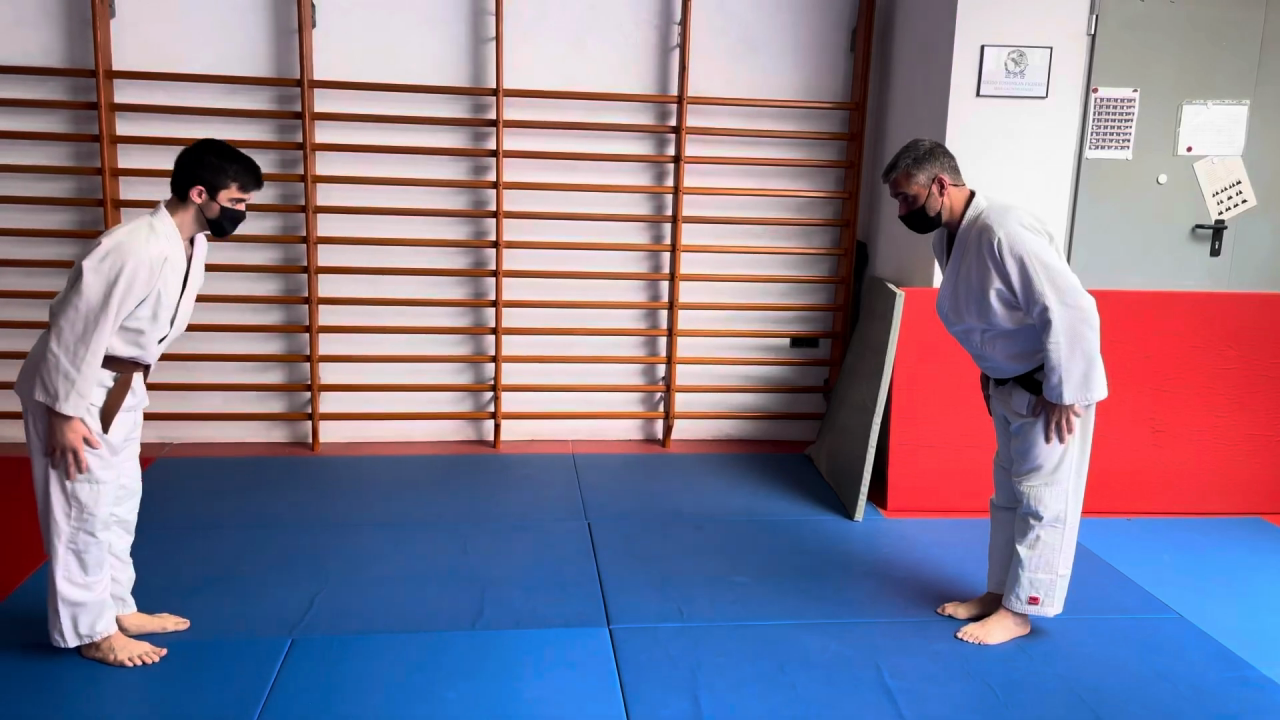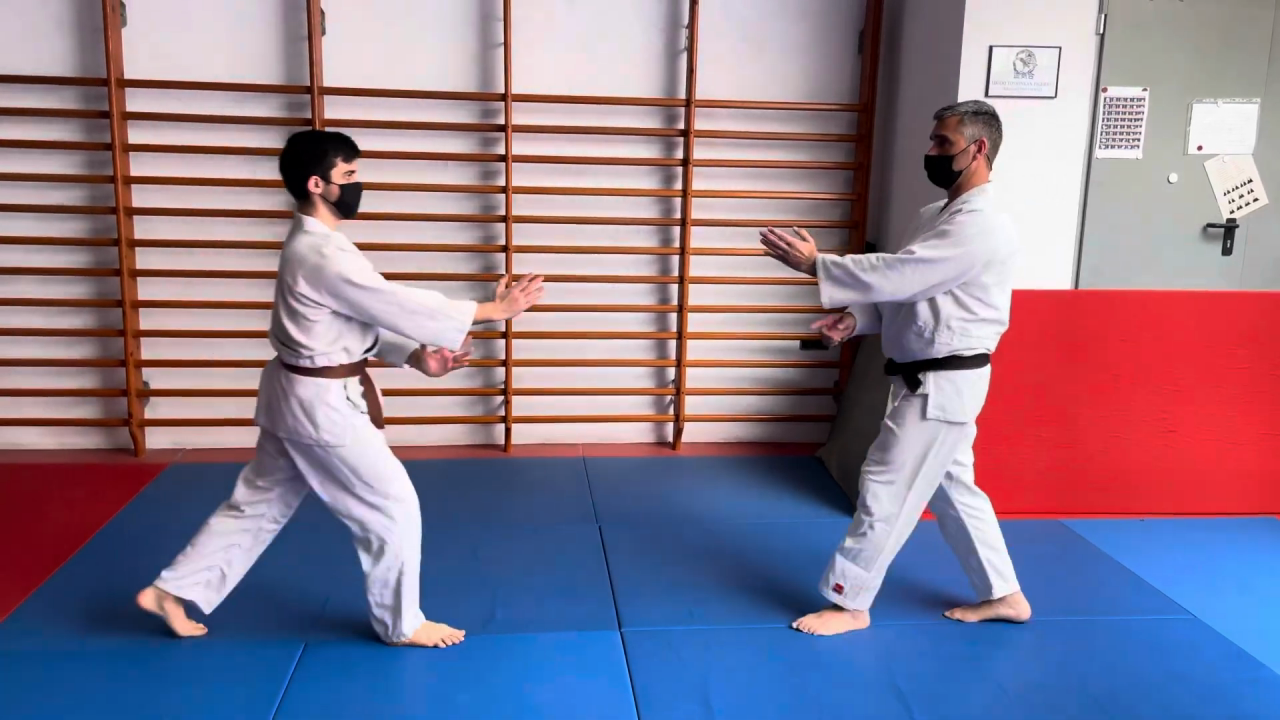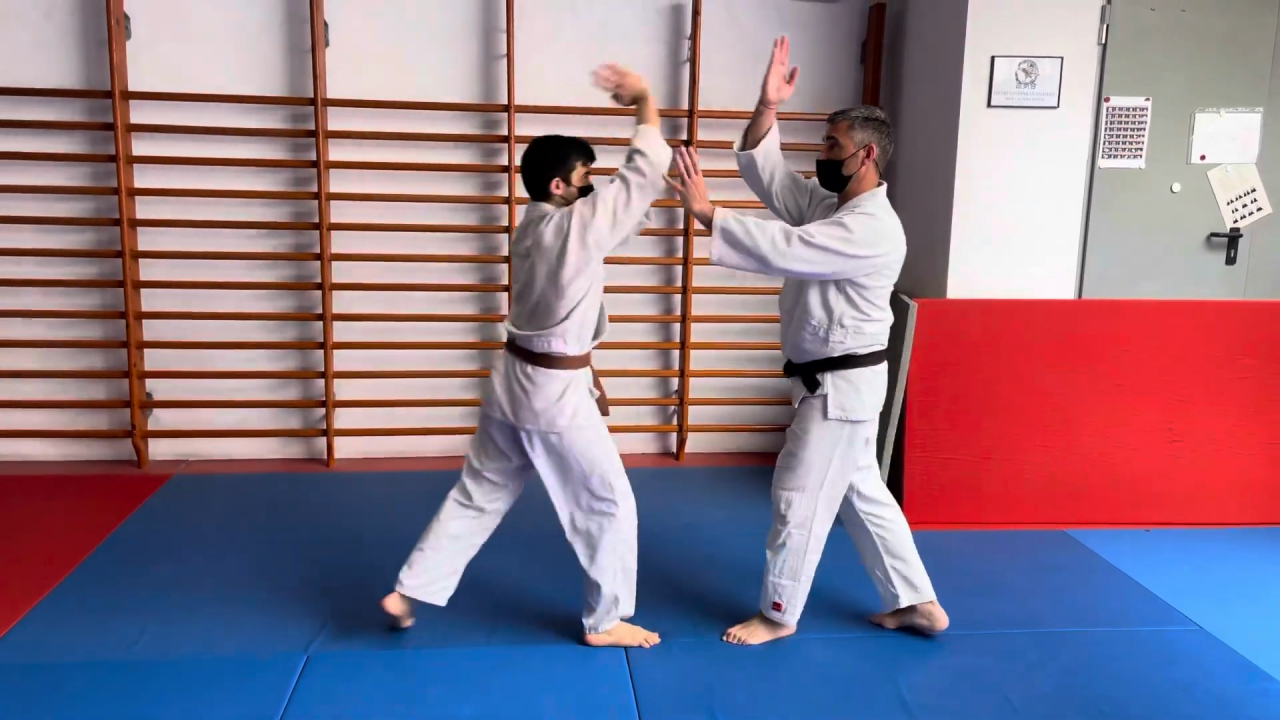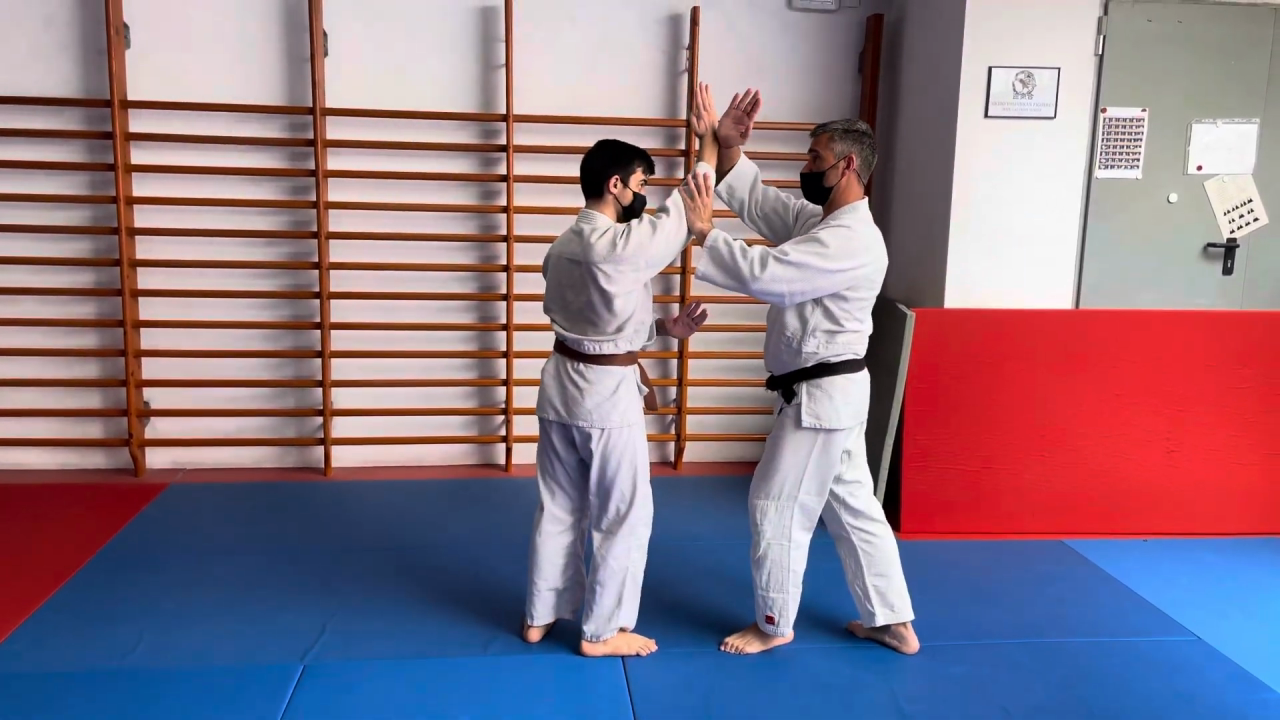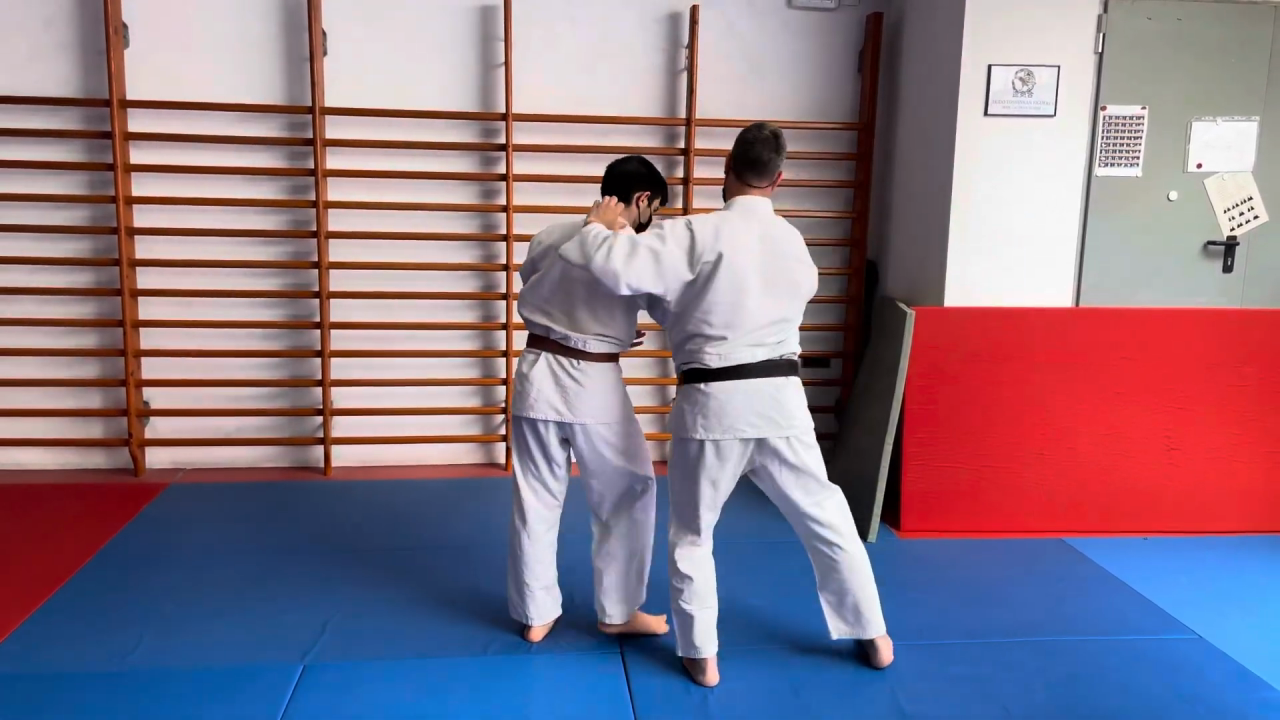
dt=1s
person 1, frame 1
left shoulder: (1004, 232)
right shoulder: (946, 236)
left elbow: (1071, 311)
left wrist: (1064, 394)
right wrist: (990, 373)
left hip: (1057, 386)
right hip: (1012, 384)
left knee: (1044, 498)
right knee: (1010, 492)
left ankle: (1019, 610)
right ankle: (999, 592)
person 1, frame 2
left shoulder: (981, 226)
right shoulder: (937, 214)
left elbow: (900, 274)
right elbow: (905, 284)
left wrist: (816, 264)
right wrist: (854, 318)
left hip: (944, 384)
right hip: (929, 378)
left knee: (885, 489)
right knee: (952, 489)
left ankle: (848, 603)
right ankle: (1003, 595)
person 1, frame 3
left shoulder: (872, 229)
right shoulder: (827, 203)
left elbow: (783, 249)
right elbow: (765, 172)
left wrist: (708, 216)
right wrist: (768, 106)
left hip: (840, 385)
right hip: (835, 381)
left knee: (799, 498)
right knee: (862, 492)
left ankle: (778, 614)
right ankle: (917, 603)
person 1, frame 4
left shoulder: (853, 240)
right shoulder: (817, 220)
left elbow: (766, 274)
right elbow: (754, 198)
left wrist: (704, 232)
right wrist: (727, 145)
left hip: (820, 395)
right hip: (832, 391)
left knee: (777, 507)
right knee: (853, 506)
left ankle: (773, 624)
right ankle: (892, 622)
person 1, frame 5
left shoulder: (699, 234)
right shoulder: (793, 242)
left elbow: (614, 265)
left wrist: (599, 226)
left hip: (712, 403)
right hip: (781, 397)
left knee: (691, 533)
right knee: (826, 521)
left ankle: (701, 656)
right ankle: (874, 637)
person 2, frame 1
left shoulder: (191, 243)
right shoulder: (134, 250)
right elbow: (77, 331)
right wrist: (66, 414)
left hip: (117, 387)
right hip: (75, 387)
left knee: (116, 500)
right knee: (84, 506)
left ankle: (116, 607)
right ankle: (92, 631)
person 2, frame 2
left shoulder: (316, 242)
right shoulder: (321, 255)
left elbow: (368, 316)
right elbow: (395, 304)
left wrist: (416, 356)
right wrist: (491, 310)
left hip: (298, 394)
right hip: (323, 402)
left knee: (258, 504)
right knee: (392, 508)
left ankle: (172, 590)
right ankle: (402, 622)
person 2, frame 3
left shoulder: (532, 228)
right shoulder: (577, 228)
left elbow: (625, 190)
right elbow: (643, 172)
right wrist: (644, 100)
left hip: (514, 383)
right hip: (559, 394)
left knee: (477, 496)
right knee: (608, 504)
left ankle: (408, 590)
right ankle: (606, 620)
person 2, frame 4
left shoulder: (562, 245)
right shoulder: (623, 245)
right elbow: (685, 212)
left wrist: (663, 327)
right wrist: (711, 144)
left hip: (562, 383)
right hip: (608, 394)
left knee: (558, 509)
right knee: (624, 516)
left ankle: (540, 615)
right ankle: (602, 630)
person 2, frame 5
left shoulder: (549, 238)
left elbow: (534, 302)
left hip: (539, 376)
right hip: (595, 386)
left knee: (536, 503)
right knee: (629, 494)
left ankle: (535, 615)
right ankle: (618, 610)
